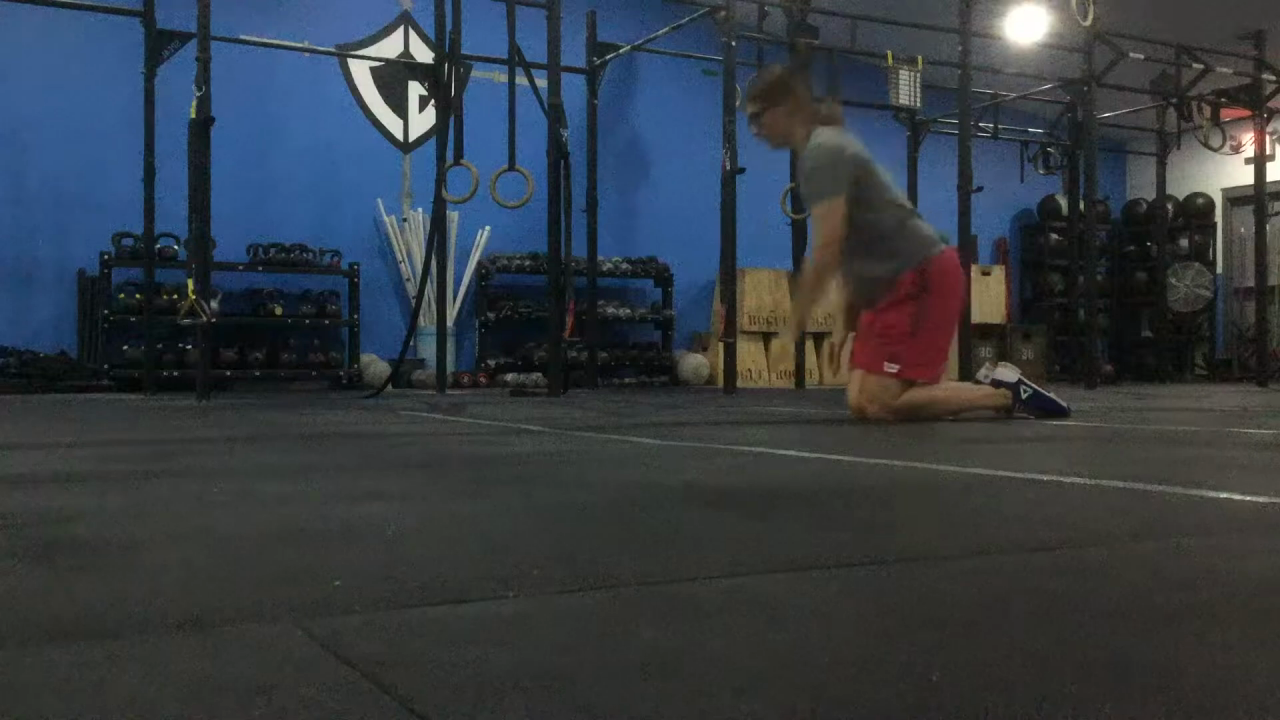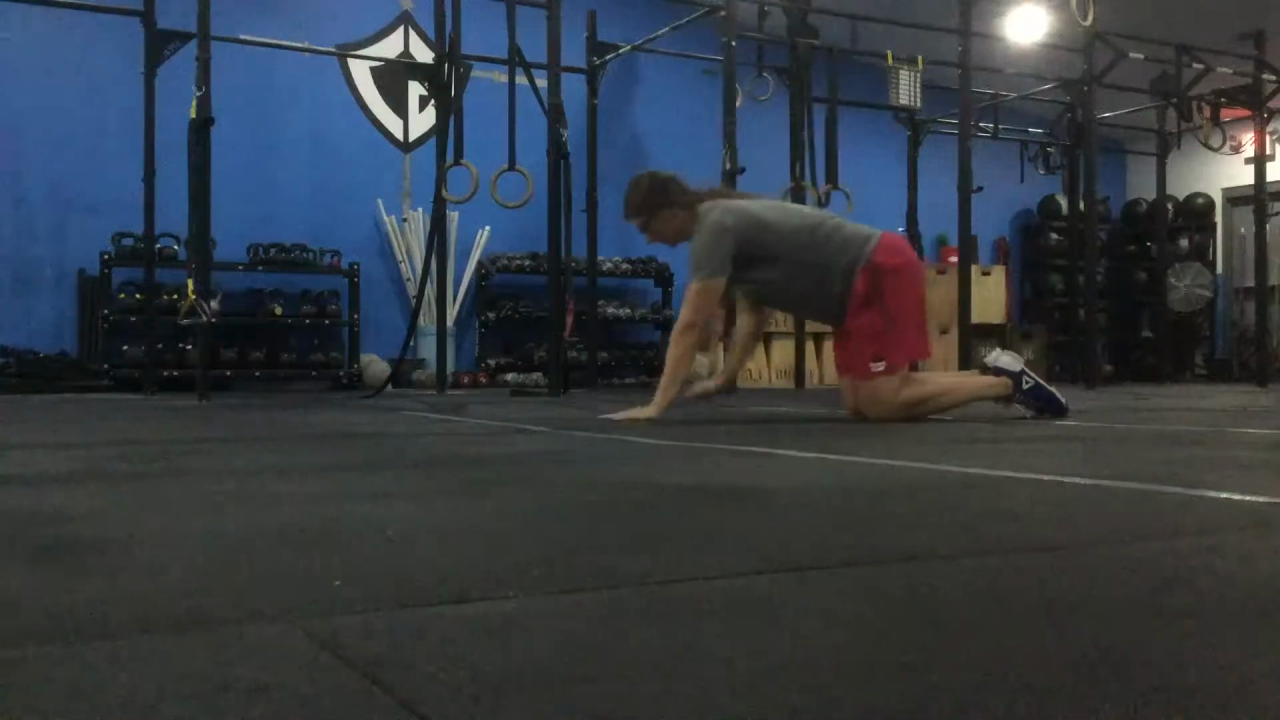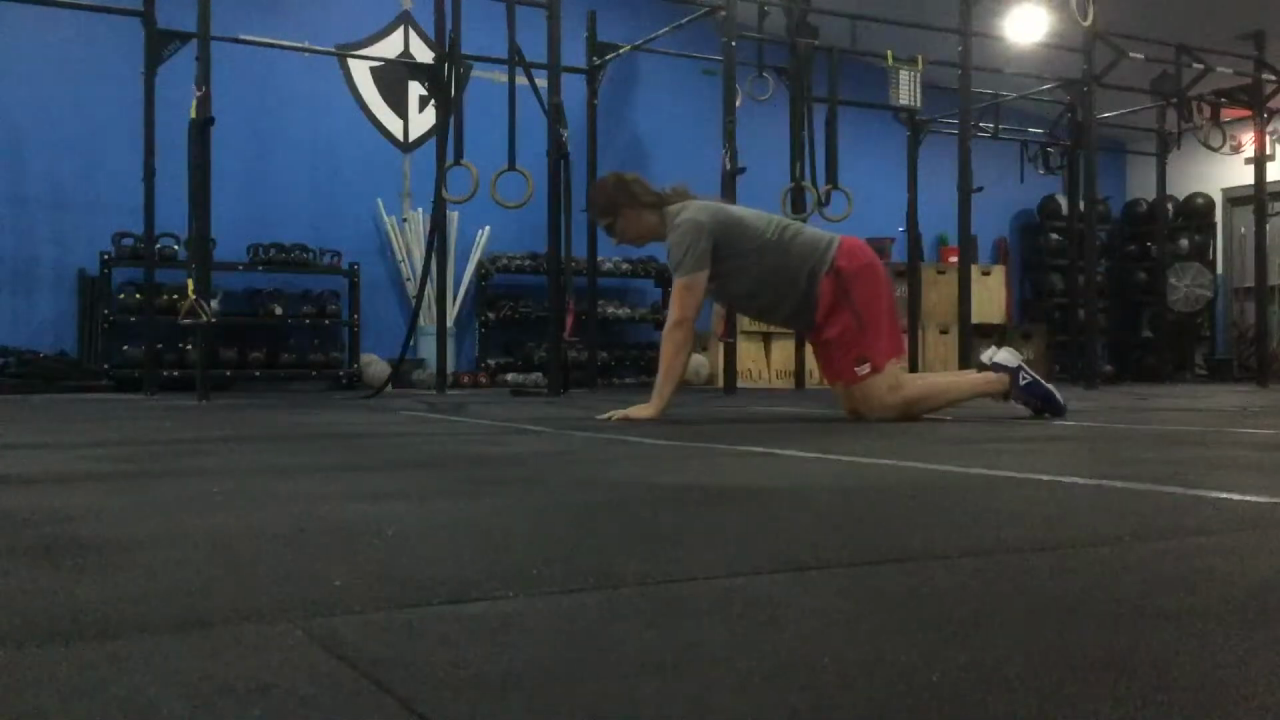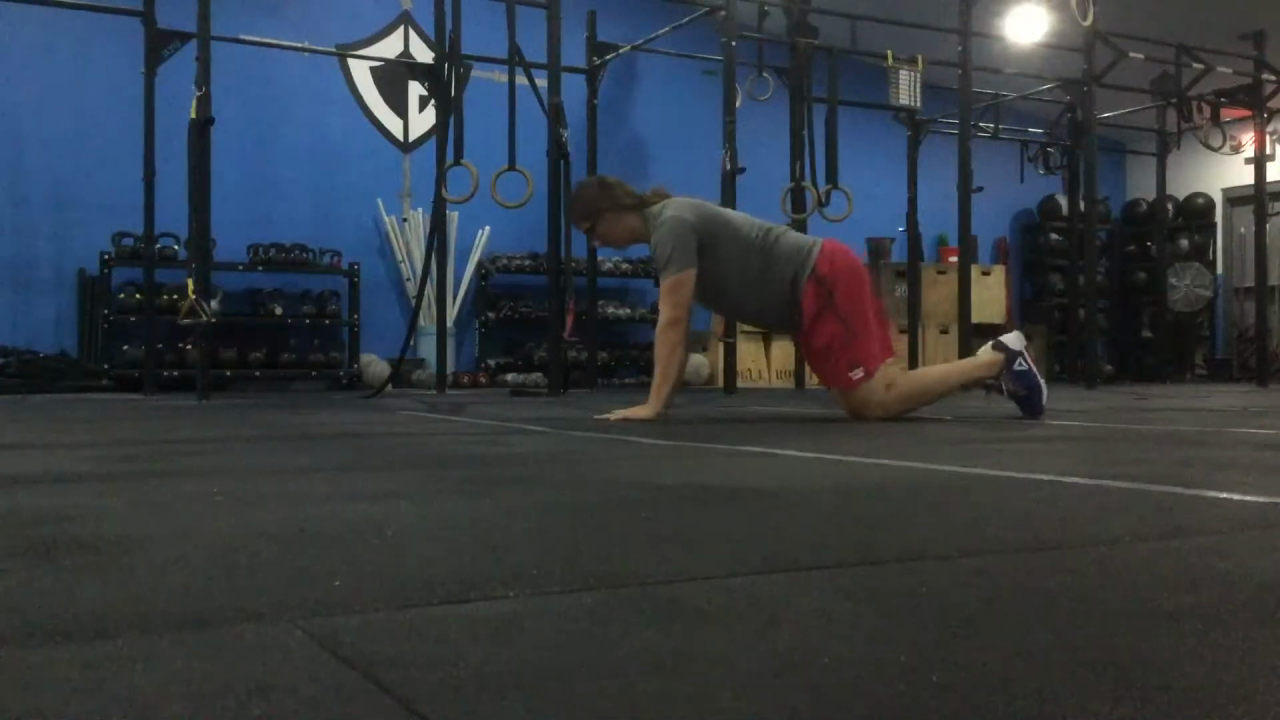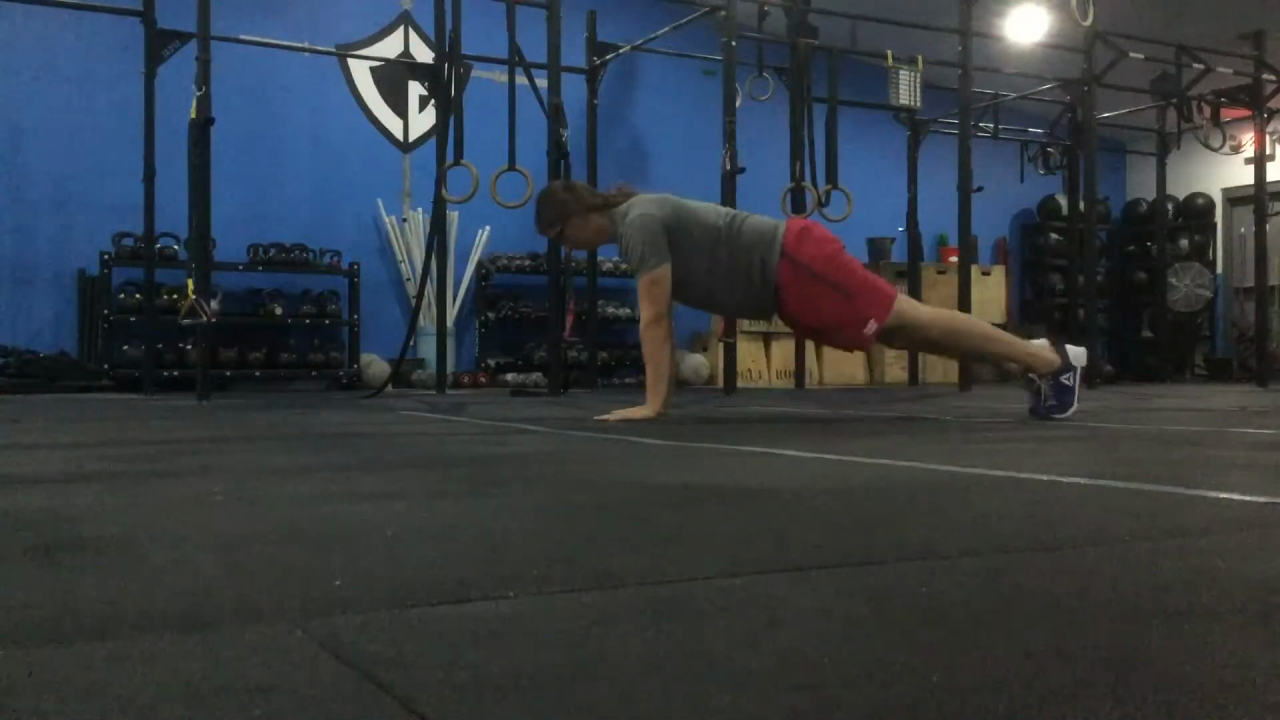
dt=0.7s
person 1, frame 1
left shoulder: (823, 152)
right shoulder: (822, 153)
left elbow: (825, 251)
right elbow: (847, 255)
left wrist: (792, 328)
right wrist: (846, 324)
left hip: (922, 280)
right hip: (894, 286)
left knee: (878, 404)
right knee: (860, 401)
left ankle: (1006, 393)
right ankle: (987, 385)
person 1, frame 2
left shoulder: (714, 228)
right shoulder: (725, 225)
left elbow: (690, 324)
right elbow: (753, 314)
left wrist: (657, 405)
right wrist: (727, 375)
left hip: (882, 270)
right hip: (865, 279)
left knee: (881, 403)
right knee: (860, 401)
left ankle: (1008, 383)
right ankle: (998, 375)
person 1, frame 3
left shoulder: (687, 226)
right shoulder: (689, 224)
left elbow: (681, 323)
right elbow: (699, 322)
left wrist: (655, 405)
right wrist: (661, 397)
left hip: (844, 275)
right hip: (831, 287)
left knee: (880, 402)
right knee: (861, 403)
left ankle: (1004, 378)
right ankle: (990, 373)
person 1, frame 4
left shoulder: (671, 225)
right shoulder: (668, 225)
left elbow: (673, 321)
right elbow: (677, 322)
left wrist: (653, 405)
right wrist: (663, 397)
left hip: (824, 279)
right hip: (816, 287)
left knee: (878, 402)
right knee: (867, 397)
left ankle: (1001, 358)
right ankle: (988, 364)
person 1, frame 5
left shoulder: (639, 223)
right shoulder: (637, 220)
left elbow: (654, 319)
right elbow: (662, 321)
left wrist: (652, 403)
right wrist: (661, 396)
left hip: (795, 260)
right hip: (789, 271)
left knee: (912, 321)
right knee: (904, 332)
left ankle: (1050, 361)
right ankle: (1030, 357)
